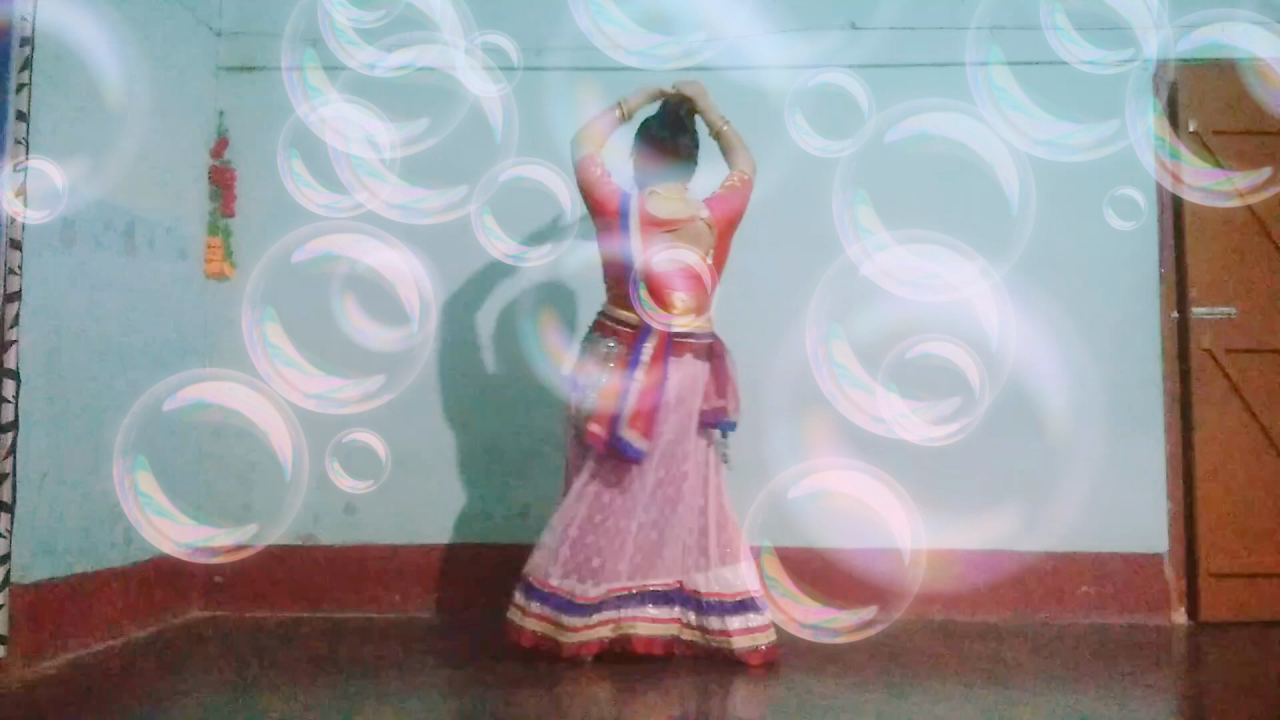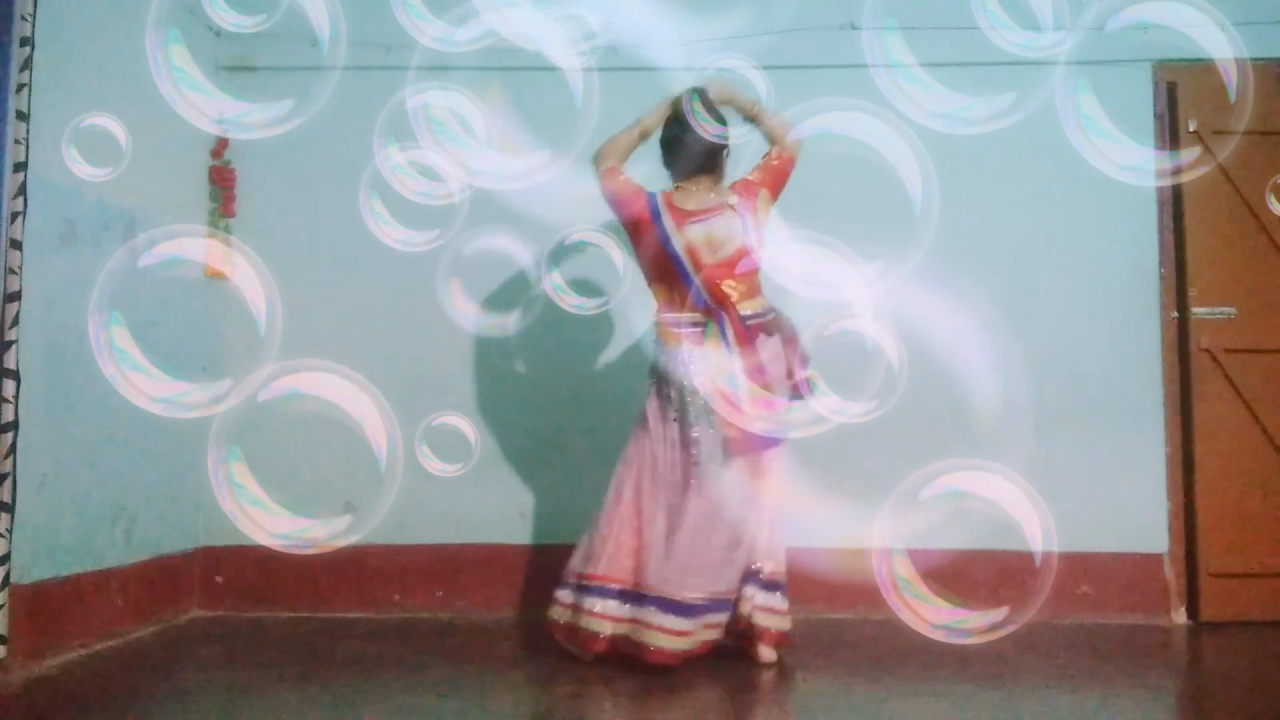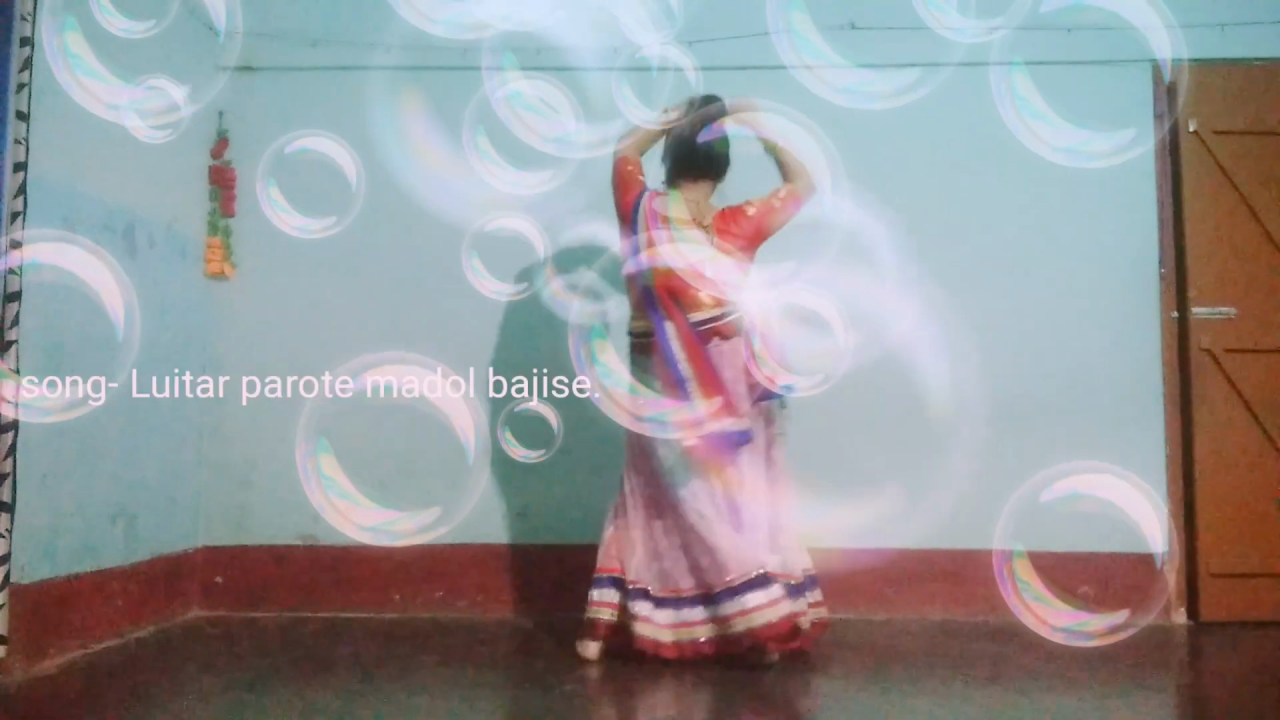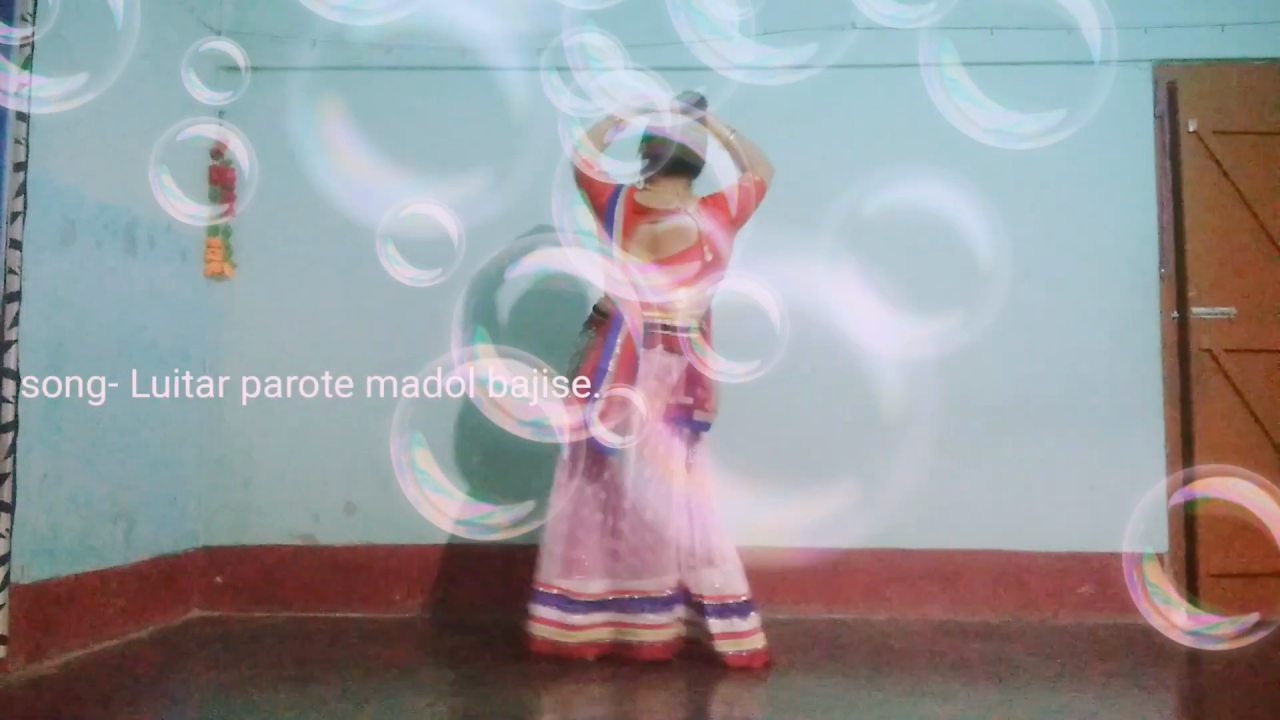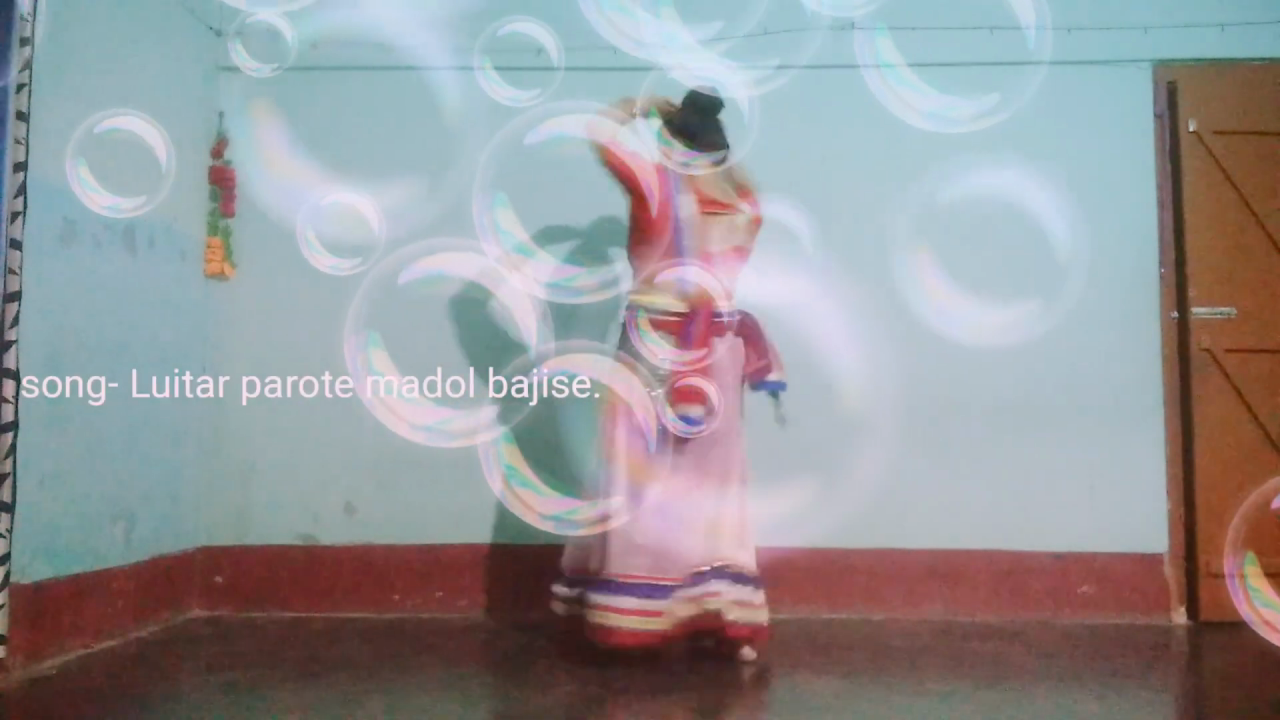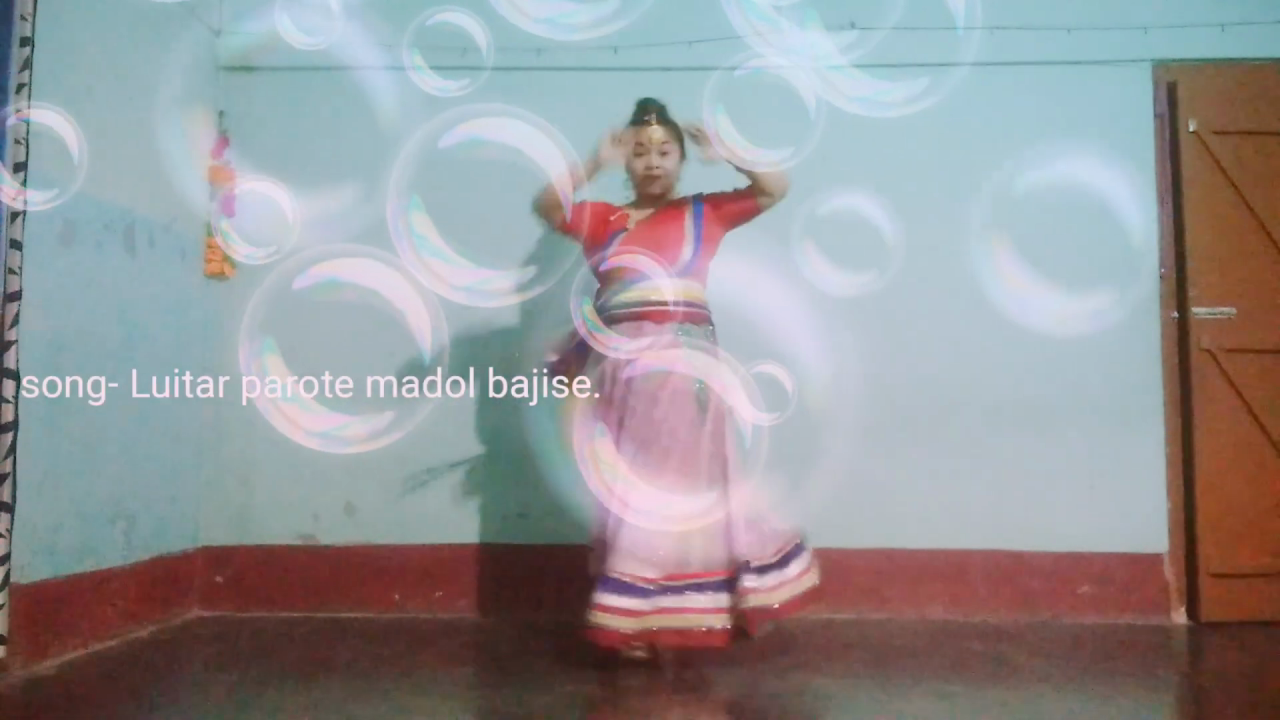
dt=0.5s
person 1, frame 1
left shoulder: (618, 212)
right shoulder: (717, 218)
left elbow: (583, 145)
right elbow: (744, 165)
left wrist: (636, 101)
right wrist: (707, 109)
left hip: (613, 373)
right hip: (684, 380)
left knee: (599, 503)
right knee: (693, 503)
left ankle: (576, 626)
right ankle: (743, 633)
person 1, frame 2
left shoulder: (649, 214)
right shoulder: (749, 203)
left elbow: (603, 164)
right elbow: (786, 142)
left wrist: (654, 117)
right wrist: (736, 102)
left hip: (687, 371)
right hip: (755, 364)
left knee: (654, 496)
right knee: (746, 499)
left ankle: (597, 627)
right ankle: (761, 631)
person 1, frame 3
left shoulder: (639, 208)
right shoulder: (734, 229)
left elbow: (624, 151)
right elbow: (803, 184)
left wrist: (675, 120)
right wrist: (760, 126)
left hip: (661, 379)
right hip: (728, 376)
left knee: (649, 502)
right knee: (745, 496)
left ankle: (601, 628)
right ankle: (765, 627)
person 1, frame 4
left shoulder: (616, 204)
right shoulder: (715, 218)
left elbow: (585, 150)
right elbow: (759, 169)
right wrist: (713, 123)
left hip: (609, 370)
right hip: (672, 377)
left knee: (591, 499)
right knee: (680, 501)
left ankle: (576, 629)
right ankle: (731, 635)
person 1, frame 5
left shoulder: (663, 193)
right shoulder: (745, 213)
left elbow: (602, 135)
left wrist: (642, 107)
right wrist: (719, 157)
left hip: (656, 360)
right hip: (712, 363)
left knee: (641, 489)
right knee: (713, 492)
left ankle: (634, 618)
right ankle: (734, 627)
person 1, frame 6
left shoulder: (706, 212)
right shoulder: (603, 220)
left elbow: (776, 187)
right elbow: (546, 207)
left wrist: (721, 150)
right wrist: (593, 165)
right hip: (619, 363)
left knee: (675, 483)
right knee: (637, 488)
left ankle: (653, 623)
